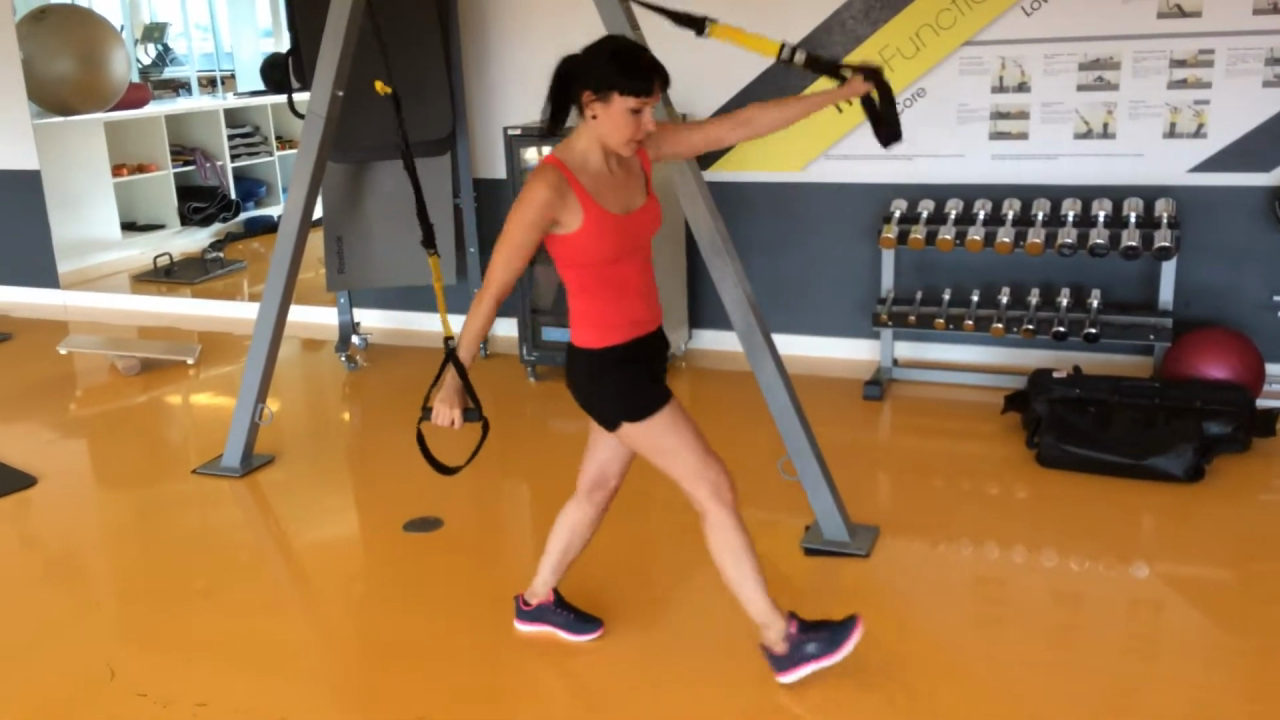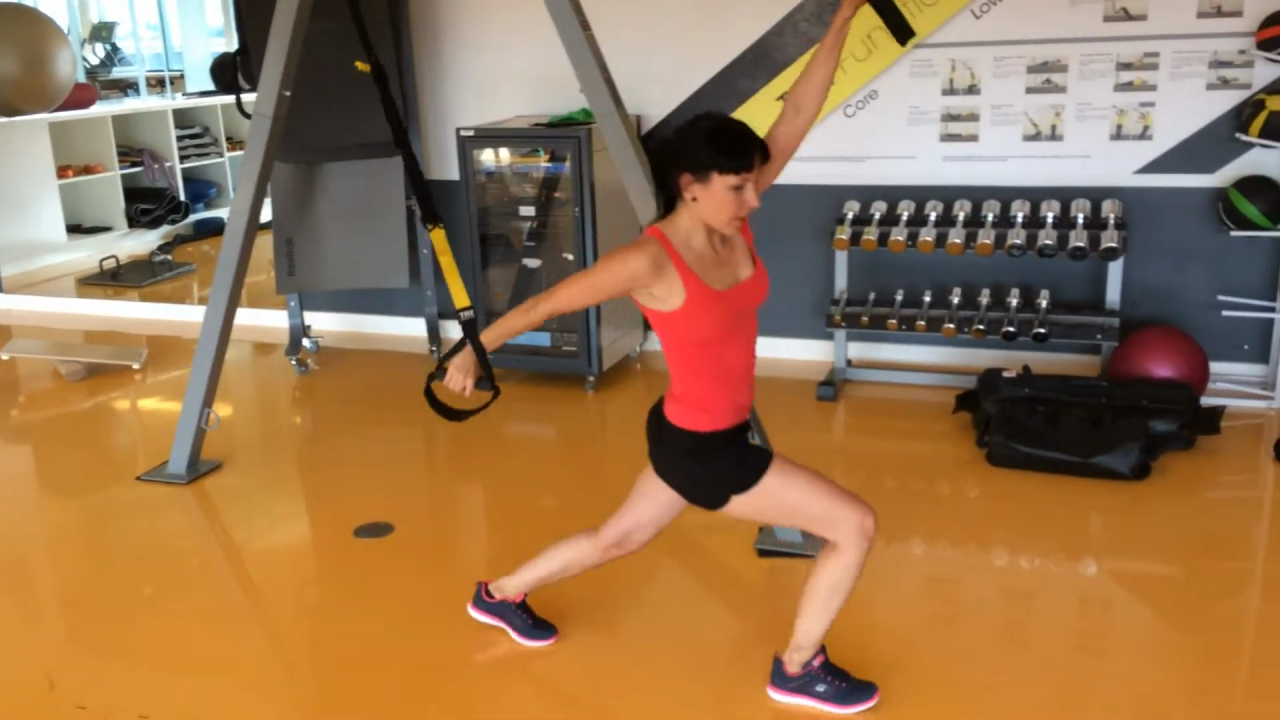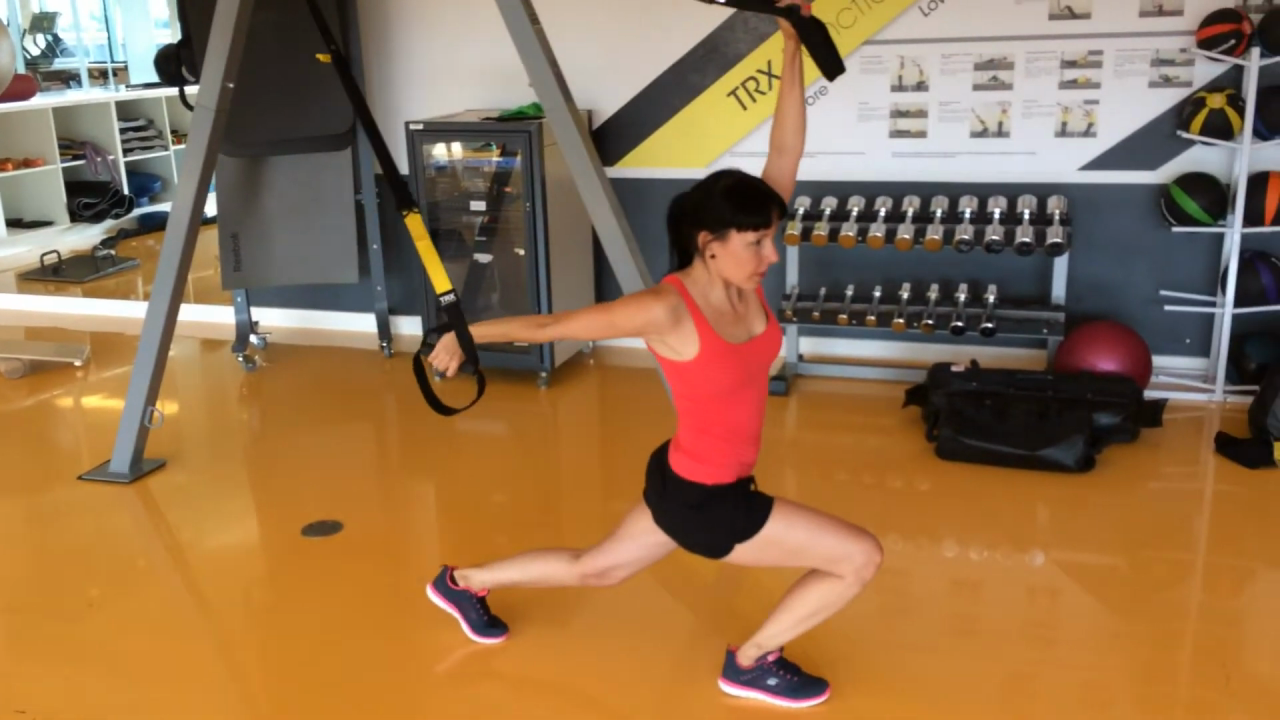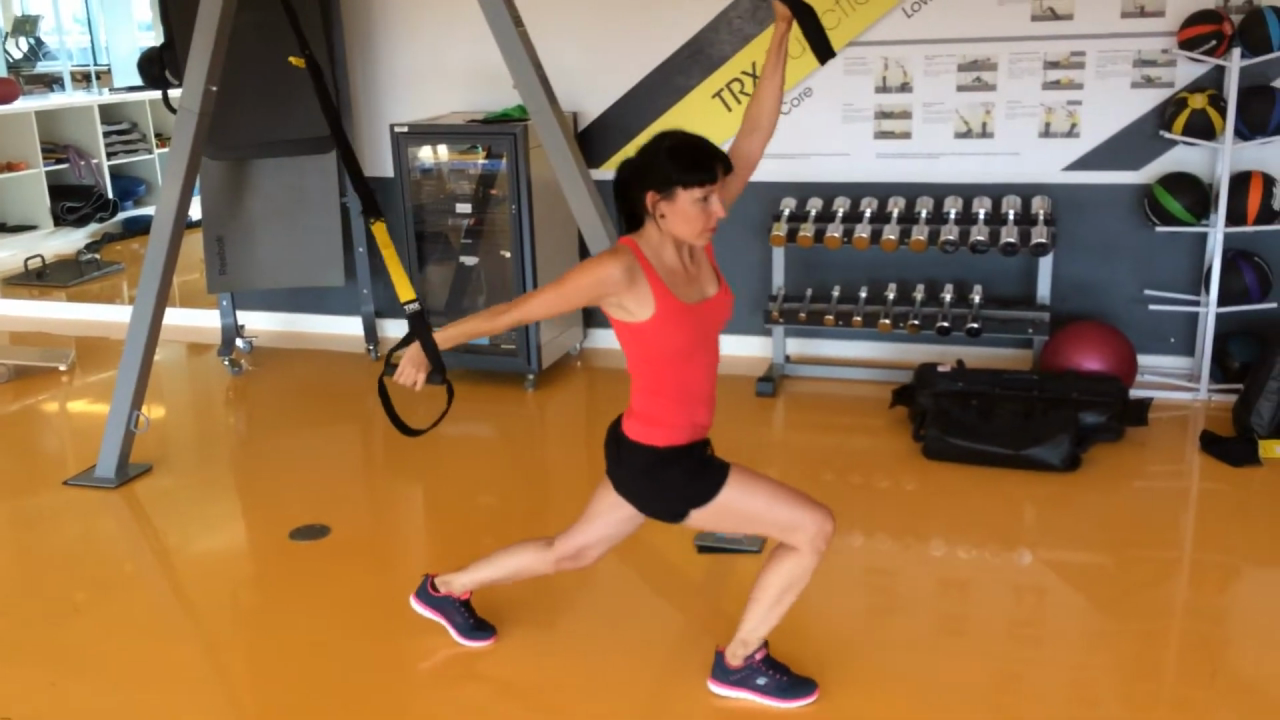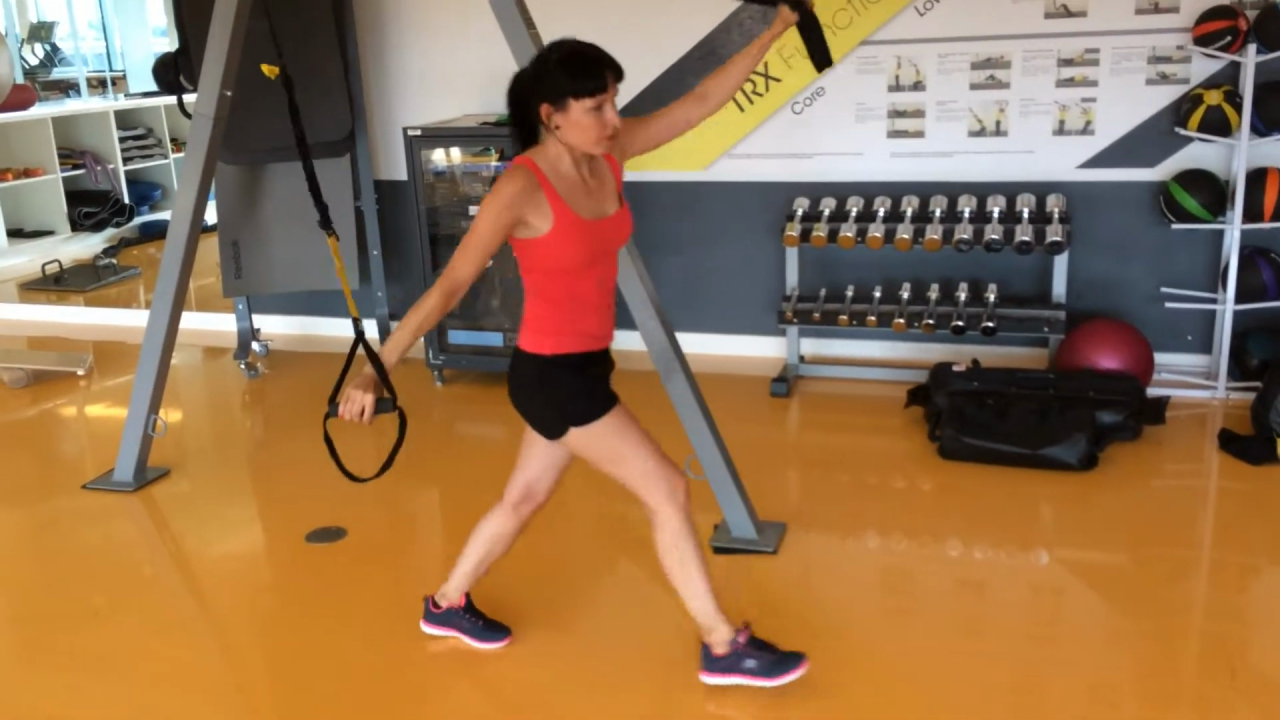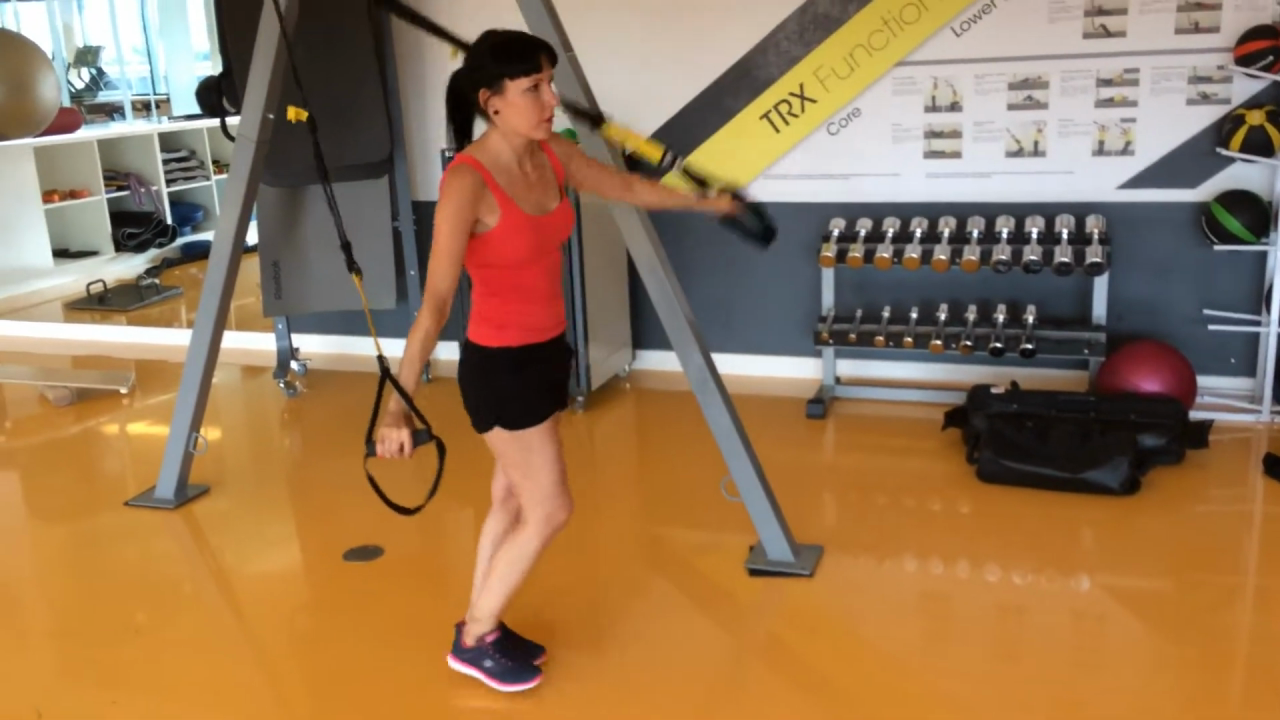
dt=0.4s
person 1, frame 1
left shoulder: (640, 151)
right shoulder: (550, 188)
left elbow: (735, 125)
right elbow: (492, 290)
left wrist: (830, 96)
right wrist: (453, 380)
left hip: (642, 350)
right hip: (606, 365)
left knee: (597, 487)
right knee: (715, 491)
left ankle: (538, 600)
right ankle: (781, 640)
person 1, frame 2
left shoulder: (730, 217)
right shoulder: (648, 262)
left elbow: (800, 113)
right elbow: (545, 304)
right wrist: (472, 353)
left hip: (711, 432)
right hip: (699, 446)
left knee: (618, 537)
right knee: (854, 525)
left ankle: (499, 596)
person 1, frame 3
left shoulder: (739, 273)
right shoulder: (665, 311)
left elbow: (785, 158)
right elbow: (549, 324)
right wrist: (464, 336)
left hip: (710, 483)
right hip: (699, 498)
left knee: (596, 569)
right knee: (860, 558)
left ankle: (461, 584)
right ankle: (750, 662)
person 1, frame 4
left shoulder: (692, 237)
right shoulder: (619, 270)
left elbow: (755, 136)
right elbow: (512, 310)
right wrist: (429, 344)
left hip: (676, 450)
right hip: (658, 462)
left knee: (570, 550)
right knee: (812, 527)
left ankle: (444, 590)
right ankle: (740, 661)
person 1, frame 5
left shoulder: (606, 153)
right shoulder: (520, 187)
left elbow: (701, 102)
right elbow: (450, 285)
right wrist: (378, 369)
left hip: (583, 365)
right hip: (551, 374)
left knee: (524, 497)
right knee: (668, 491)
left ankle: (446, 605)
right ankle: (723, 644)
person 1, frame 6
left shoulder: (551, 155)
right shoulder: (465, 182)
left elbow: (626, 188)
right elbow: (436, 299)
left wrist: (701, 201)
right wrist: (400, 401)
left hip: (548, 353)
right hip: (500, 366)
left knee: (514, 501)
right knee: (550, 512)
left ankle: (478, 625)
right ankle: (477, 638)
